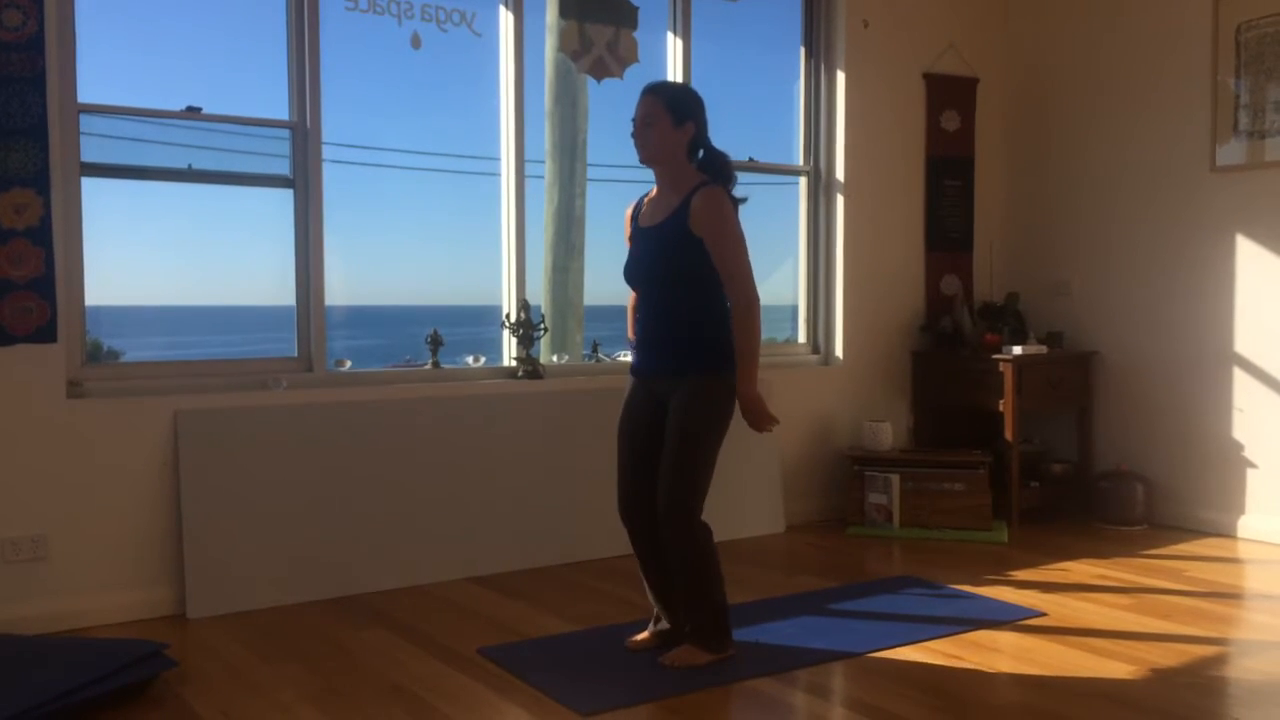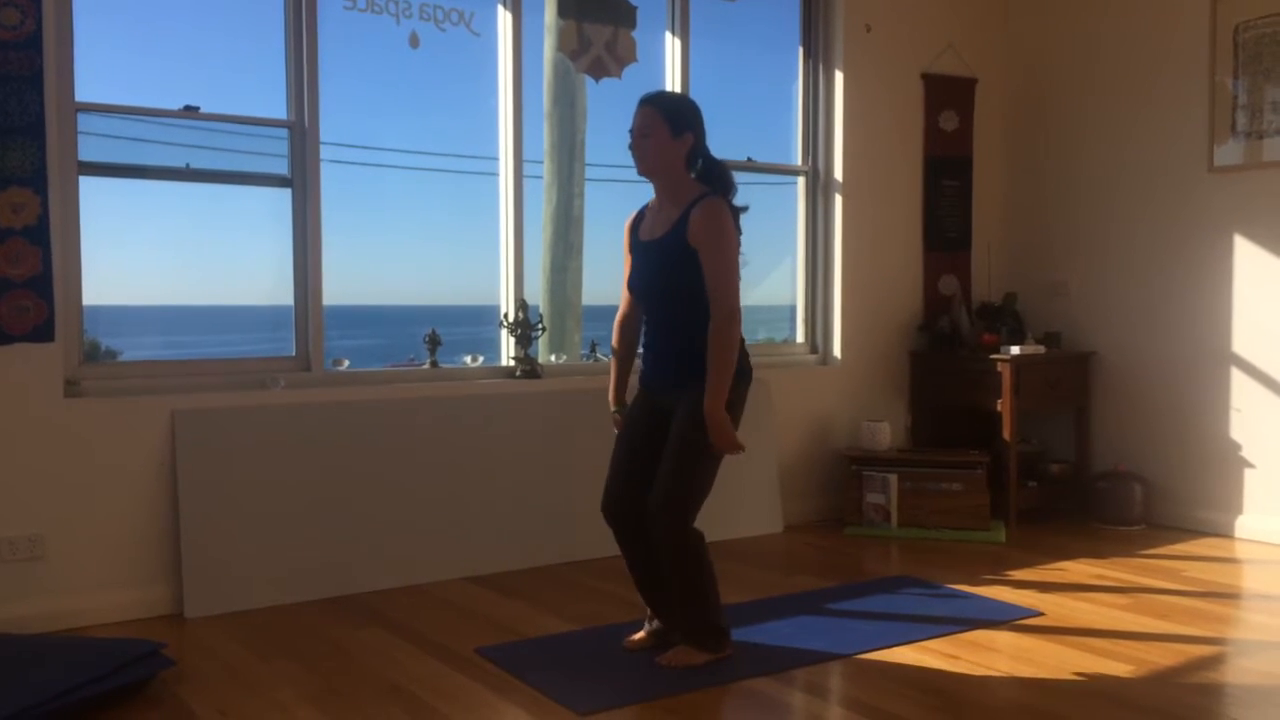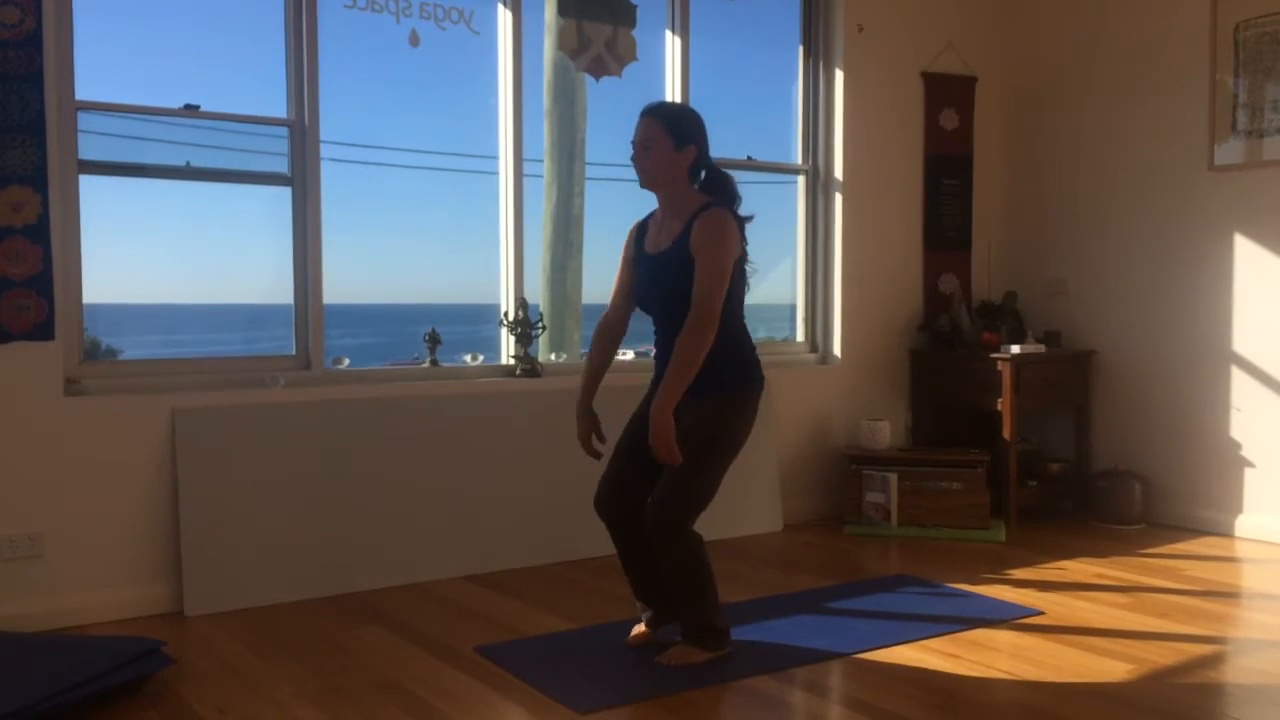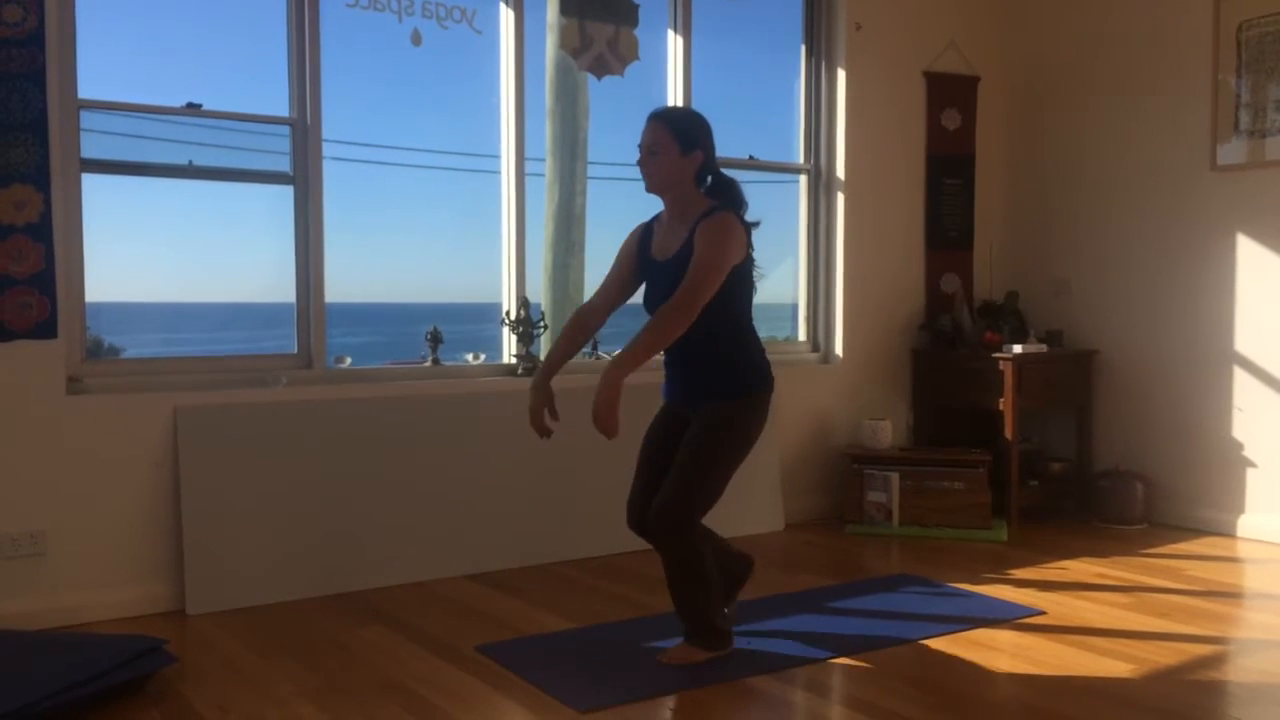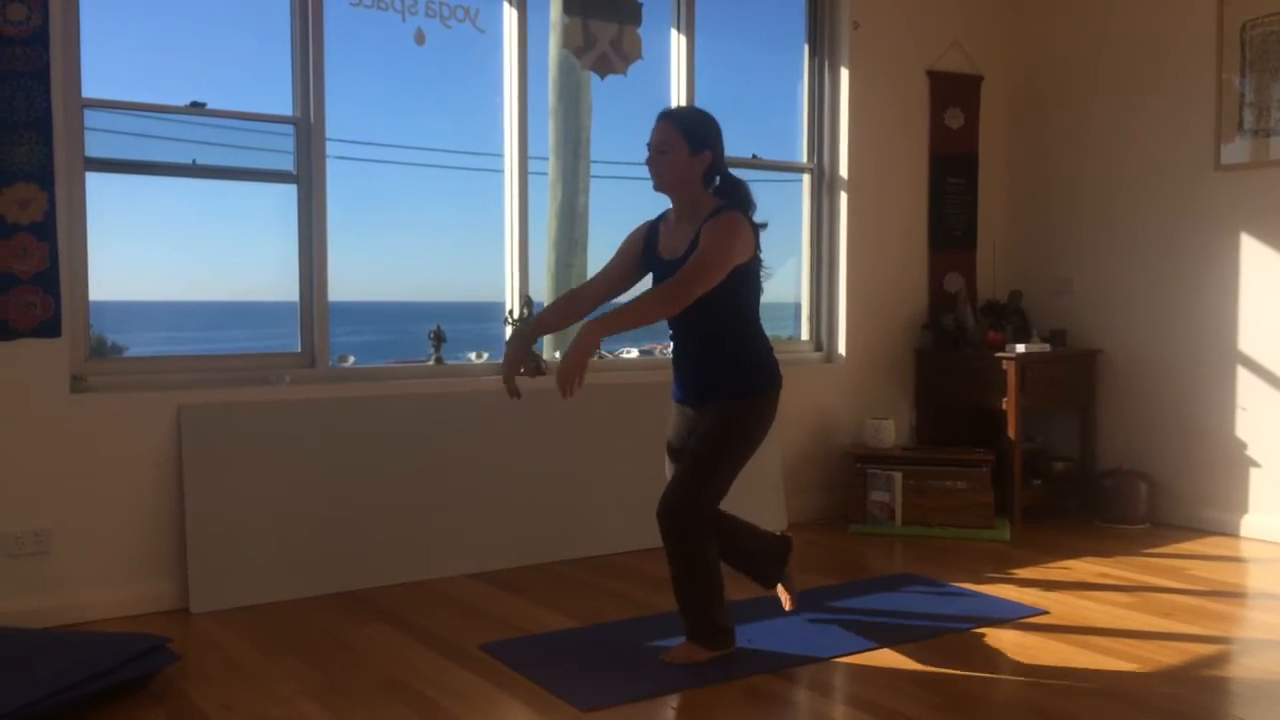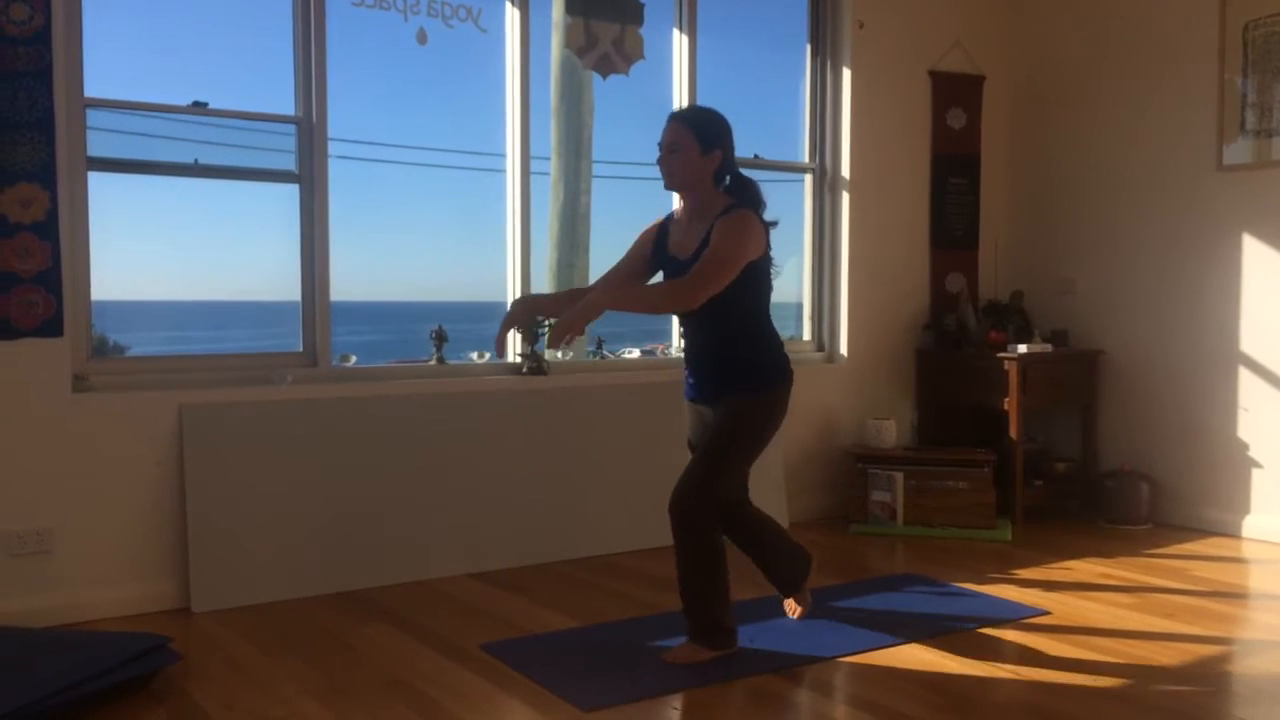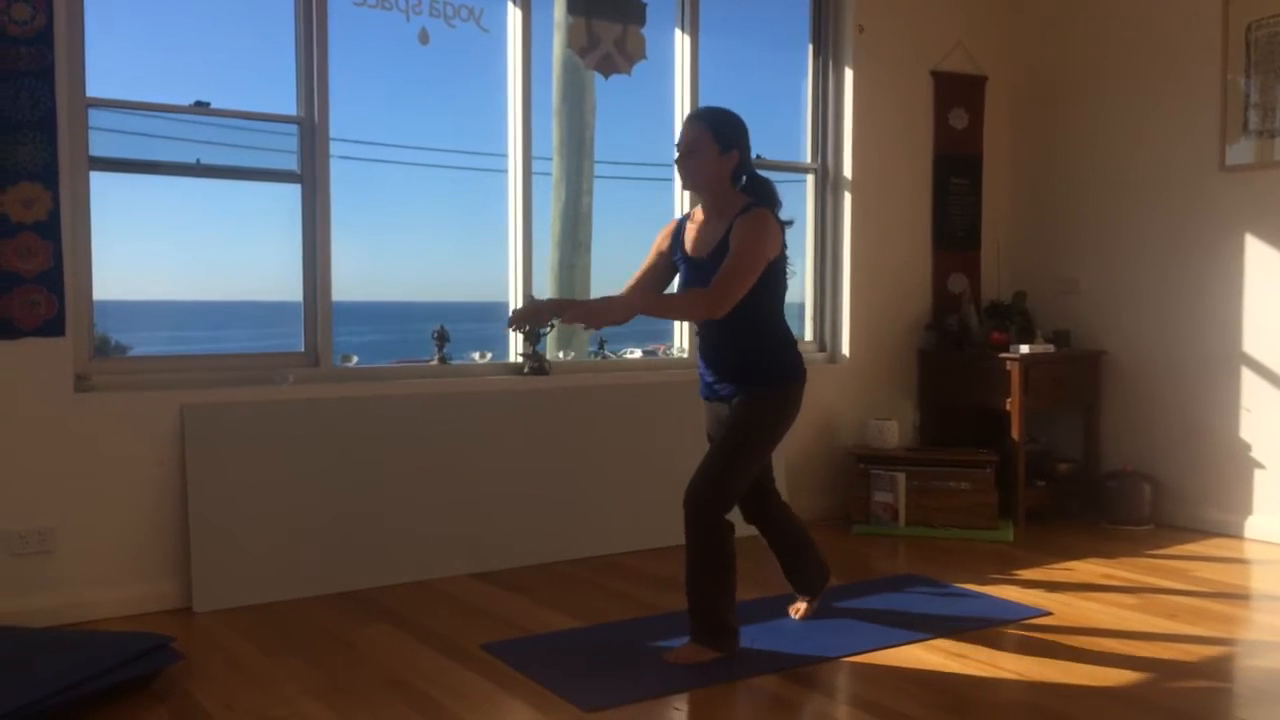
dt=0.3s
person 1, frame 1
left shoulder: (708, 203)
right shoulder: (637, 212)
left elbow: (744, 299)
left wrist: (746, 388)
right wrist: (639, 365)
left hip: (702, 377)
right hip: (650, 378)
left knee: (677, 507)
right knee: (636, 504)
left ankle: (710, 635)
right ankle: (670, 620)
person 1, frame 2
left shoulder: (710, 214)
right shoulder: (637, 224)
left elbow: (725, 315)
left wrist: (718, 406)
right wrist: (618, 395)
left hip: (709, 384)
right hip: (658, 386)
left knee: (669, 513)
right knee: (621, 505)
left ankle: (707, 635)
right ankle: (667, 619)
person 1, frame 3
left shoulder: (715, 224)
right shoulder: (640, 234)
left elbow: (703, 322)
right elbow: (613, 322)
left wrist: (665, 410)
right wrist: (585, 400)
left hip: (724, 391)
right hip: (669, 388)
left knee: (668, 514)
right knee: (614, 499)
left ankle: (706, 634)
right ankle: (662, 606)
person 1, frame 4
left shoulder: (721, 227)
right shoulder: (645, 237)
left elbow: (684, 313)
right elbow: (594, 310)
left wrist: (616, 376)
right wrist: (545, 375)
left hip: (736, 395)
right hip: (682, 397)
left knee: (669, 516)
right knee: (642, 514)
left ankle: (708, 634)
right ankle: (727, 568)
person 1, frame 5
left shoulder: (729, 228)
right shoulder: (649, 235)
left elbow: (674, 298)
right elbow: (588, 293)
left wrist: (592, 335)
right wrist: (526, 334)
left hip: (744, 393)
right hip: (692, 395)
left knee: (678, 512)
right knee: (687, 513)
left ankle: (710, 635)
right ankle: (772, 556)
person 1, frame 6
left shoulder: (740, 225)
right shoulder: (662, 233)
left elbow: (689, 295)
right elbow: (598, 292)
left wrist: (602, 300)
right wrist: (537, 303)
left hip: (756, 388)
right hip: (704, 392)
left knee: (690, 505)
right knee: (726, 505)
left ankle: (711, 635)
right ankle: (796, 573)
person 1, frame 7
left shoulder: (757, 223)
right shoulder: (678, 232)
left elbow: (716, 302)
right elbow: (626, 302)
left wrist: (631, 305)
right wrist: (560, 307)
left hip: (770, 385)
right hip: (720, 389)
left knee: (704, 500)
right knee: (756, 497)
left ankle: (713, 634)
right ankle: (813, 580)
